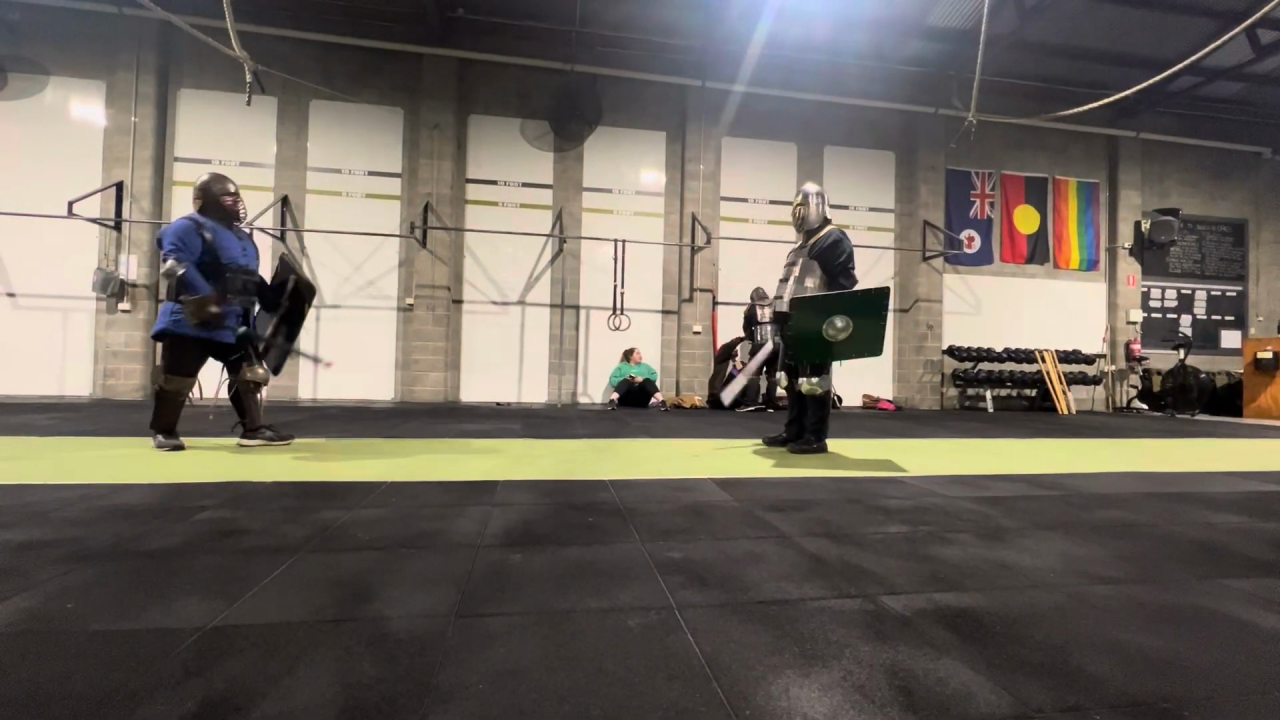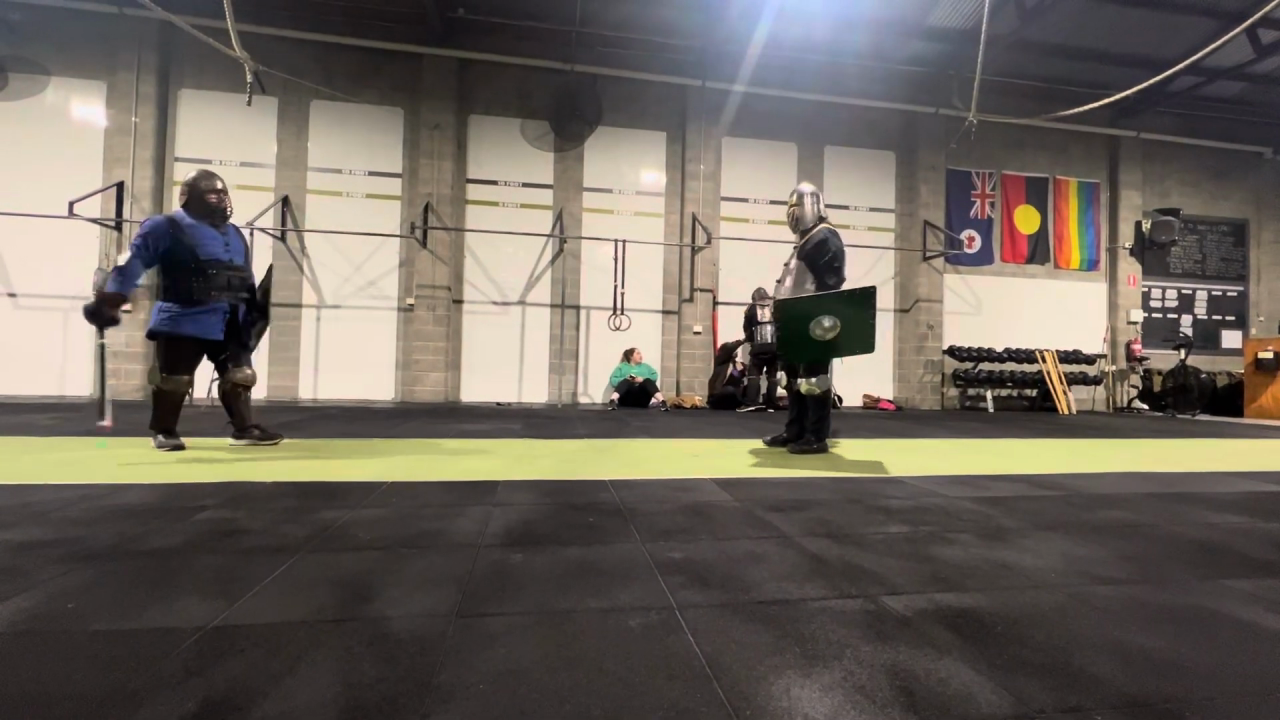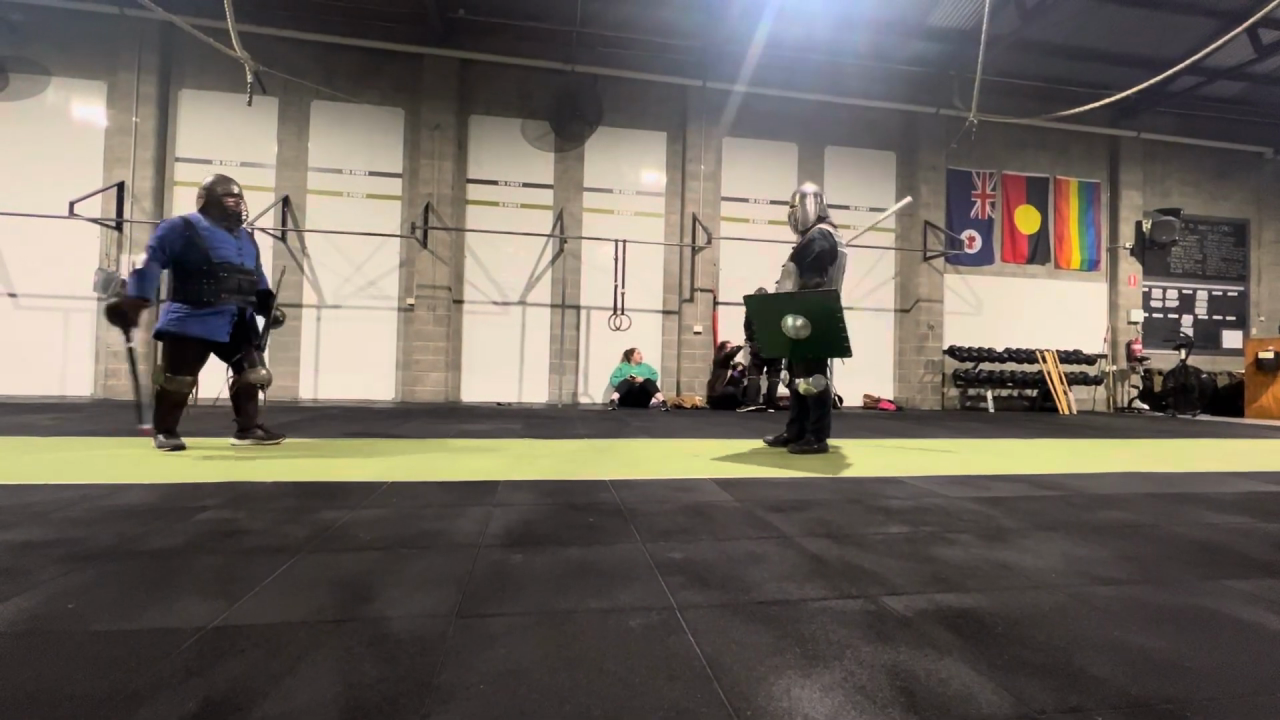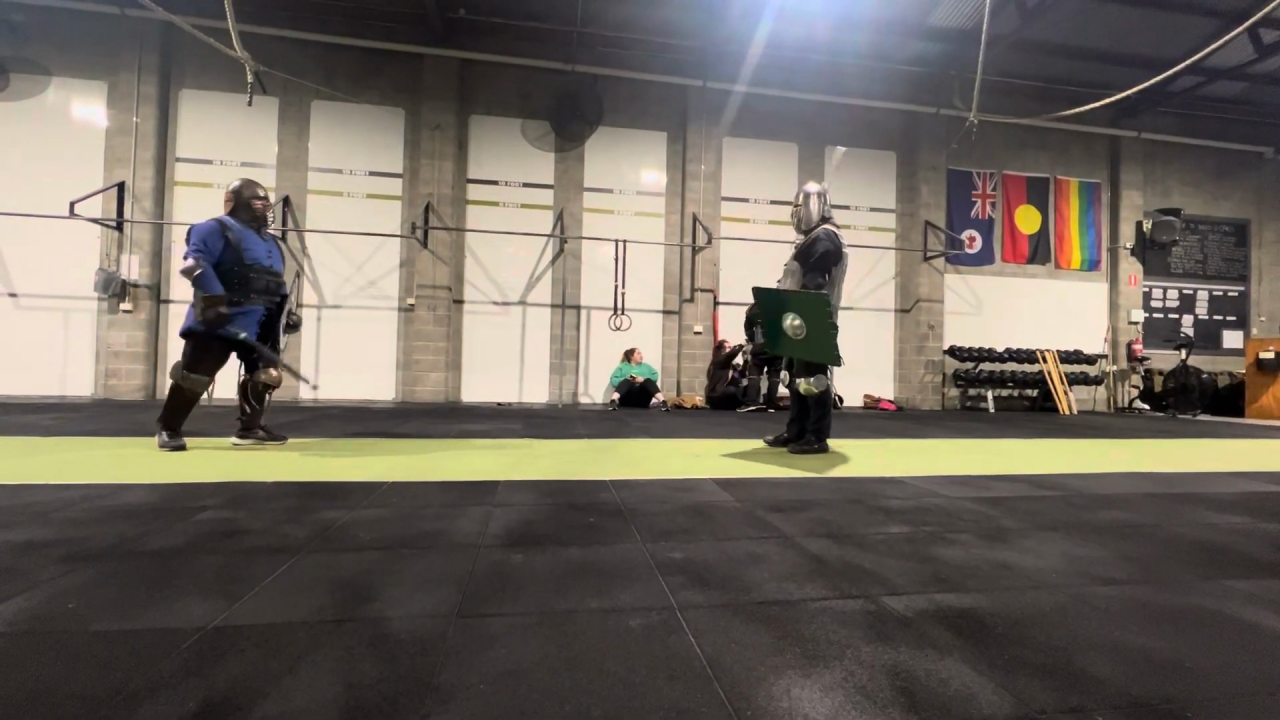
dt=0.3s
person 1, frame 1
left shoulder: (242, 237)
right shoulder: (187, 229)
left elbow: (252, 279)
right elbow: (178, 268)
left wrist: (271, 299)
right wrist: (204, 303)
left hip: (234, 323)
right hip: (191, 321)
left knee: (249, 374)
right knee: (176, 379)
left ankle: (254, 429)
right ankle: (163, 432)
person 1, frame 2
left shoulder: (233, 233)
right shoulder: (167, 227)
left elbow: (244, 275)
right elbow: (132, 262)
left wrist: (255, 306)
right wrist: (108, 300)
left hip: (229, 320)
right hip: (184, 318)
left knee: (240, 374)
right knee: (175, 379)
left ankle: (245, 429)
right ankle: (165, 431)
person 1, frame 3
left shoulder: (245, 237)
right shoulder: (182, 228)
left elbow: (256, 278)
right elbow: (150, 263)
left wrist: (269, 306)
right wrist: (133, 302)
left hip: (238, 322)
right hip: (192, 319)
left knee: (254, 372)
right knee: (177, 378)
left ankle: (248, 429)
right ankle: (165, 431)
person 1, frame 4
left shoulder: (269, 241)
right shoulder: (216, 229)
left elbow: (276, 283)
right elbow: (195, 265)
left wrist: (286, 312)
right wrist: (214, 303)
left hip: (260, 323)
right hip: (219, 321)
left knee: (265, 374)
right knee: (195, 375)
left ankle: (250, 429)
right ankle: (168, 429)
person 2, frame 1
left shoulder: (834, 239)
right shoulder: (802, 243)
left elbow: (843, 281)
right wrist: (779, 317)
left knee: (814, 378)
right knee: (792, 377)
left ankle: (816, 437)
right ankle: (794, 431)
person 2, frame 2
left shoulder: (824, 237)
right shoulder: (807, 239)
left elbow: (831, 280)
left knee: (813, 378)
right knee: (793, 377)
left ankle: (816, 437)
right ankle: (795, 431)
person 2, frame 3
left shoulder: (819, 237)
right shoulder: (816, 237)
left elbow: (812, 282)
left knee: (812, 377)
right knee: (797, 377)
left ankle: (817, 437)
right ankle: (796, 431)
person 2, frame 4
left shoulder: (824, 237)
right shoulder: (815, 238)
left elbow: (814, 283)
left knee: (812, 377)
right knee: (796, 376)
left ankle: (817, 437)
right ankle: (796, 432)
